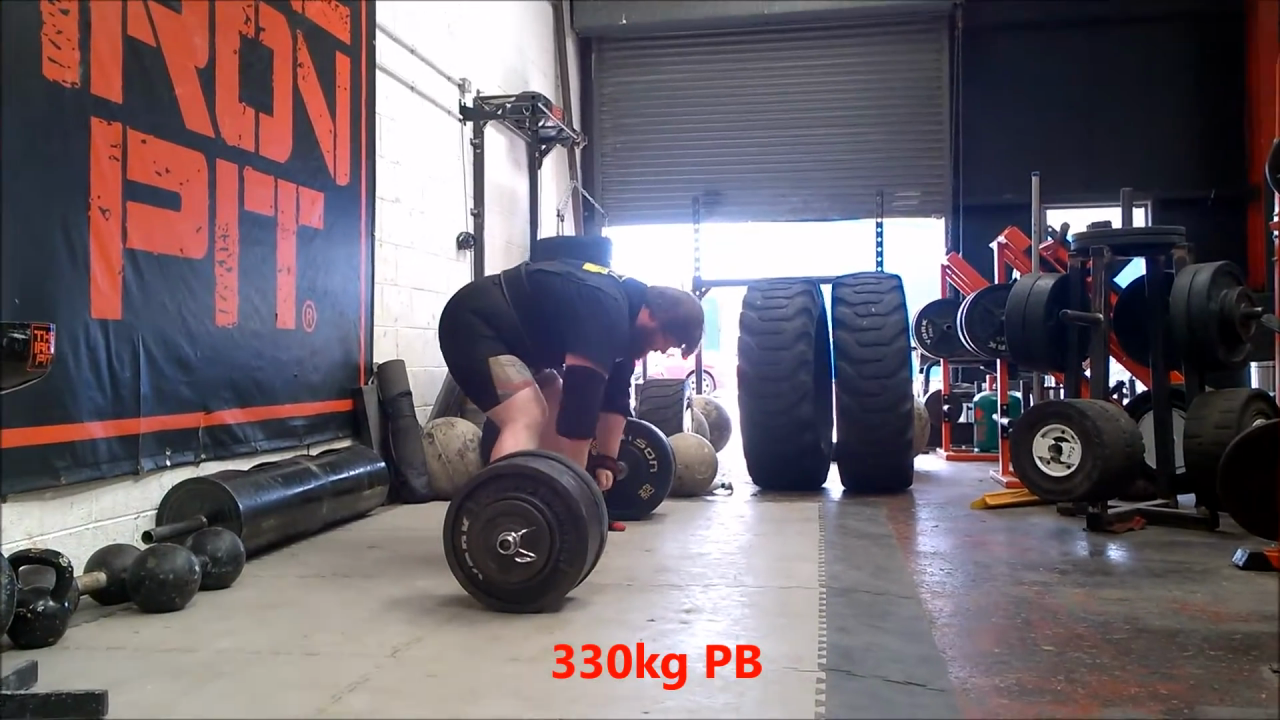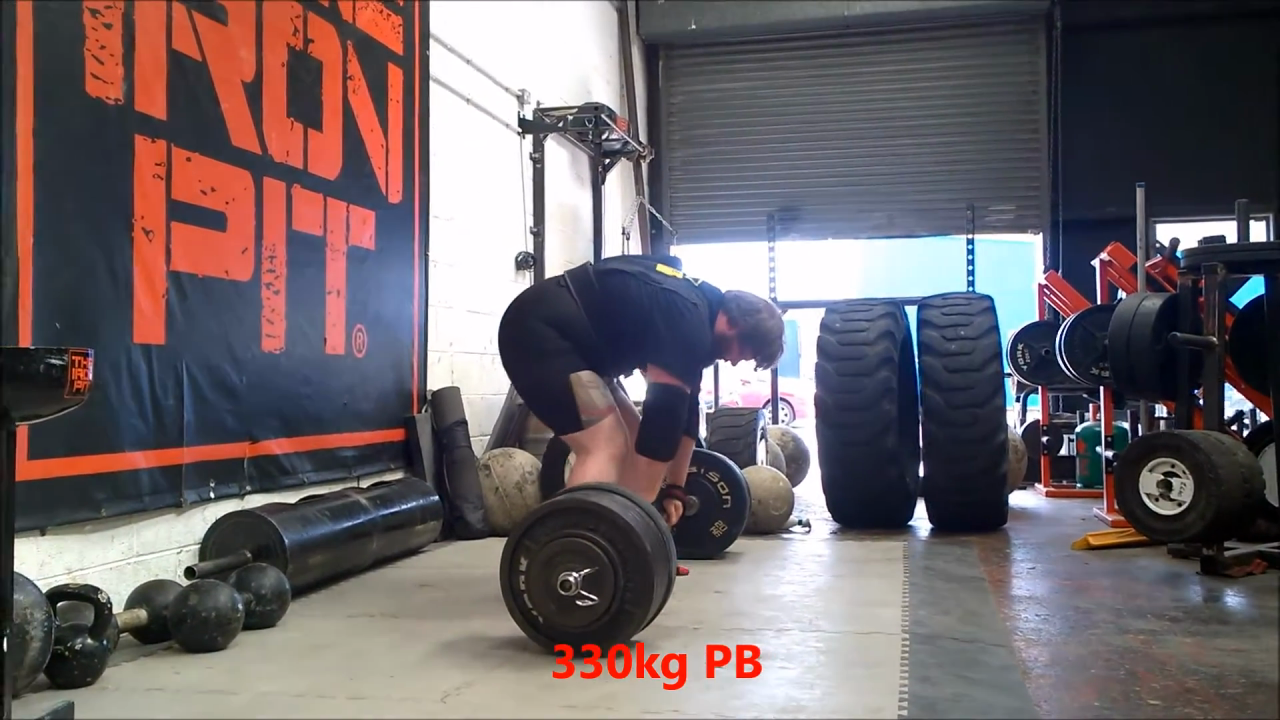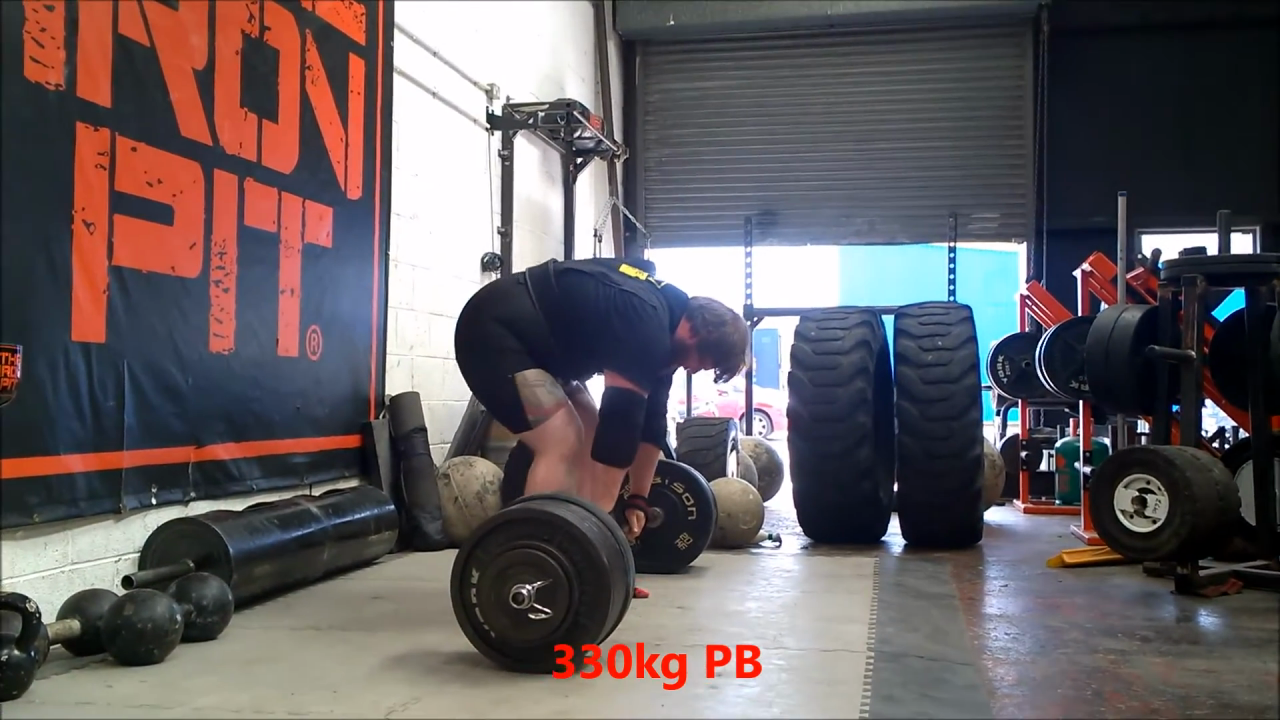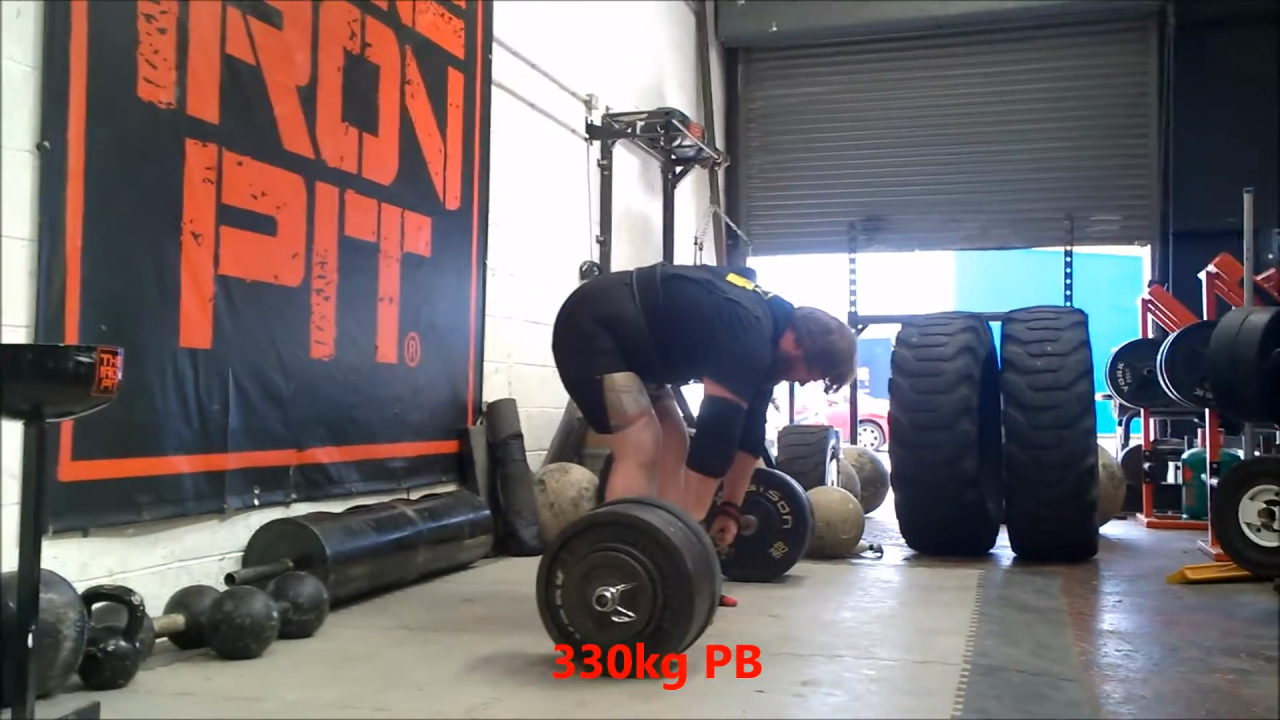
dt=1s
person 1, frame 1
left shoulder: (626, 314)
right shoulder: (606, 312)
left elbow: (615, 394)
right elbow: (581, 395)
left wrist: (607, 461)
right hip: (475, 324)
left knee: (555, 418)
right knee: (526, 421)
person 1, frame 2
left shoulder: (699, 318)
right shoulder: (685, 317)
left elbow: (684, 407)
right elbow: (664, 411)
left wrist: (675, 488)
left hip: (568, 338)
right hip: (538, 331)
left knee: (631, 439)
right knee: (605, 447)
person 1, frame 3
left shoulder: (665, 321)
right shoulder: (645, 326)
left elbow: (651, 416)
right elbow: (621, 419)
left wrist: (638, 499)
left hip: (532, 341)
right hip: (494, 332)
left knee: (590, 442)
right knee: (561, 445)
person 1, frame 4
left shoulder: (767, 333)
right shoulder: (747, 336)
left elbow: (749, 427)
right elbow: (717, 428)
left wrist: (731, 508)
left hip: (629, 341)
right hip: (593, 329)
left knee: (674, 450)
right knee: (641, 452)
